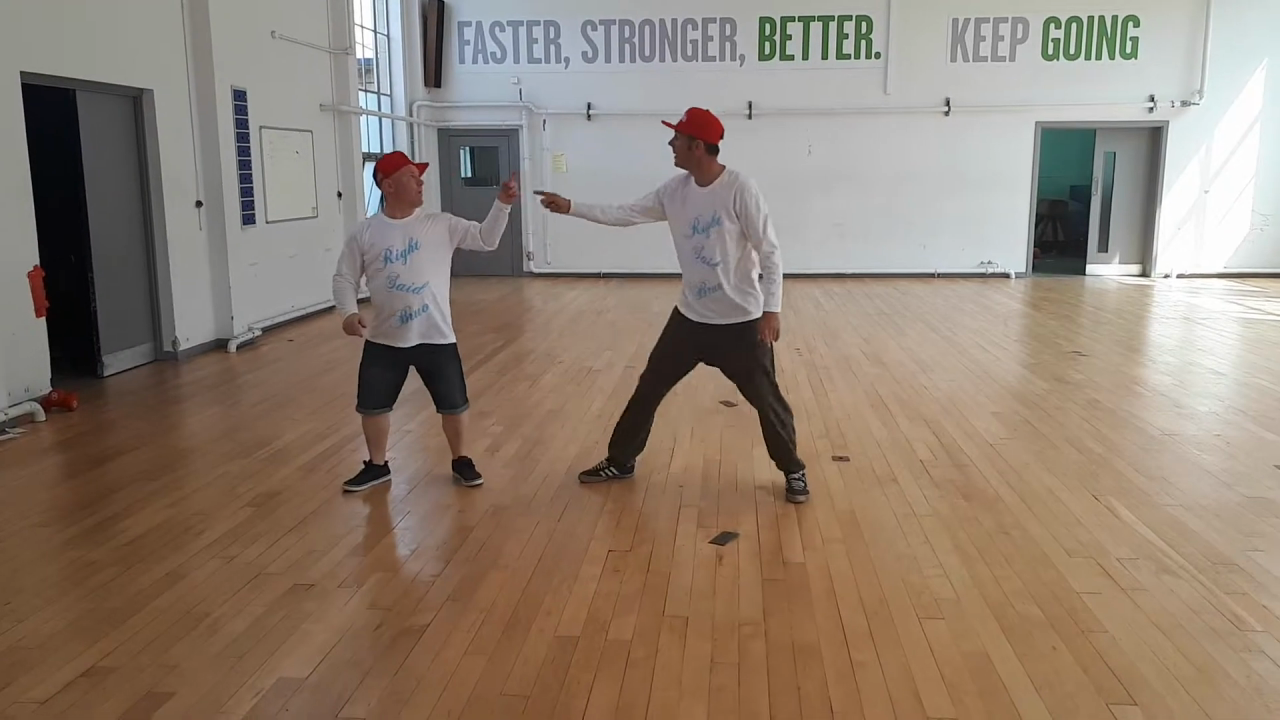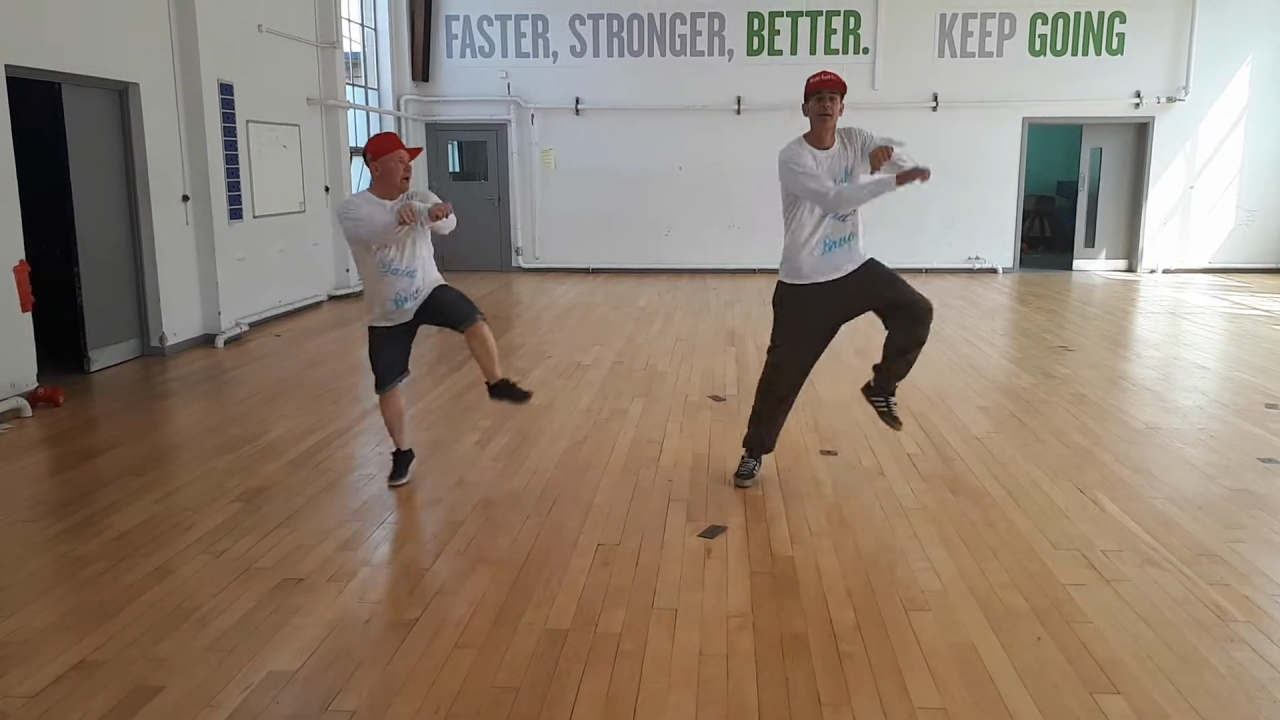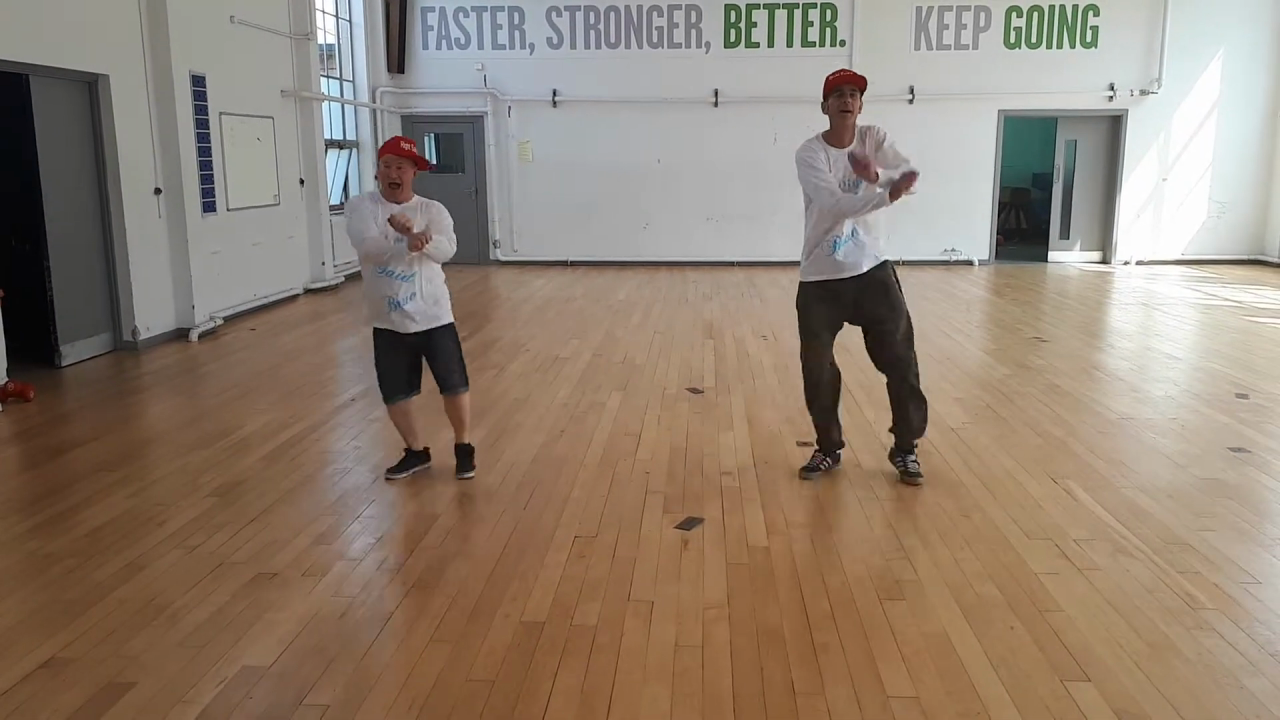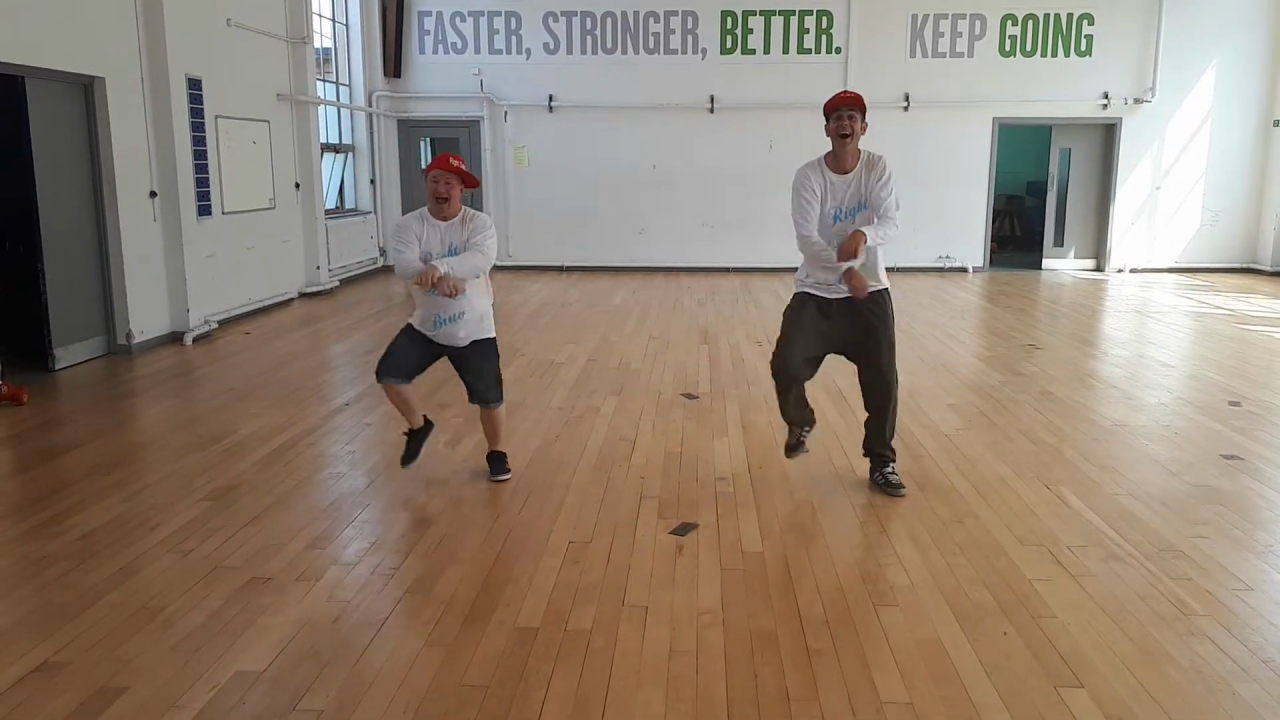
dt=1s
person 1, frame 1
left shoulder: (741, 190)
right shoulder: (675, 190)
left elbow: (769, 253)
right elbow: (628, 214)
left wrist: (772, 309)
right wrist: (571, 207)
left hip: (741, 317)
right hip: (691, 315)
left knee: (766, 398)
right knee: (650, 387)
left ankle: (792, 470)
right ankle: (621, 460)
person 1, frame 2
left shoulder: (854, 140)
right shoulder: (791, 156)
left elbow: (903, 160)
right elbow: (834, 199)
left wrist: (894, 158)
right wrist: (895, 179)
left hip: (853, 267)
right hip: (802, 279)
left knee: (916, 314)
right knee: (782, 370)
left ankle: (882, 389)
right ankle: (755, 451)
person 1, frame 3
left shoulder: (875, 139)
right shoulder: (810, 154)
left elbow: (909, 176)
right elbow: (832, 205)
left wrist: (873, 166)
right wrist: (887, 190)
left hip: (873, 269)
right hip: (821, 278)
left knee: (900, 359)
right knee: (818, 369)
left ankle: (905, 449)
right ankle: (828, 448)
person 1, frame 4
left shoulder: (878, 167)
right shoulder: (809, 175)
left elbow: (889, 224)
right elbow: (806, 236)
left wrist: (863, 236)
right wrist: (842, 270)
left hip: (870, 292)
right hip: (814, 292)
left knee: (882, 382)
right knee: (786, 367)
left ankle: (882, 463)
right ankle: (800, 420)
person 2, frame 1
left shoulder: (441, 225)
right shoulder: (364, 234)
left elbow: (486, 239)
right elbow: (344, 278)
left wrist: (502, 204)
right wrist: (349, 312)
left hip: (436, 336)
right hip: (384, 339)
left knee: (454, 405)
right knee: (372, 406)
left ankle: (460, 460)
right ankle: (377, 465)
person 2, frame 2
left shoulder: (418, 198)
right shoulder: (352, 209)
left elbow: (447, 223)
right elbow: (377, 233)
left wrist: (428, 213)
right wrist: (415, 216)
left hip: (428, 293)
right hip: (386, 313)
left knee: (473, 323)
right knee: (388, 387)
left ankle: (499, 384)
right ankle: (401, 453)
person 2, frame 3
left shoulder: (433, 211)
right shoulder: (361, 207)
left elbow: (445, 248)
right elbow: (367, 246)
left wrist: (412, 229)
right wrist: (408, 241)
left hip: (432, 316)
right hip: (387, 320)
left knee: (454, 387)
right knee: (395, 396)
left ankle: (464, 448)
right ankle: (416, 452)
person 2, frame 4
left shoulder: (480, 224)
right shoulder: (410, 225)
left elbow: (480, 261)
right elbow: (402, 263)
left wrist: (438, 270)
right wrist: (431, 276)
left hip: (474, 329)
right hip: (425, 325)
left knee: (490, 400)
right knee: (389, 377)
left ankle: (496, 454)
right ankle: (417, 427)
